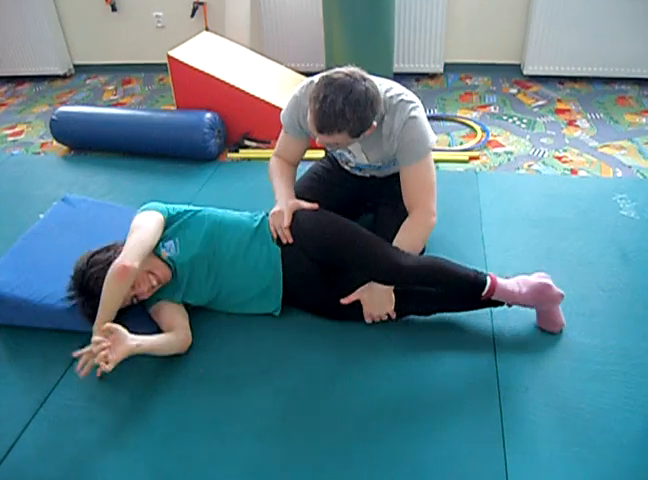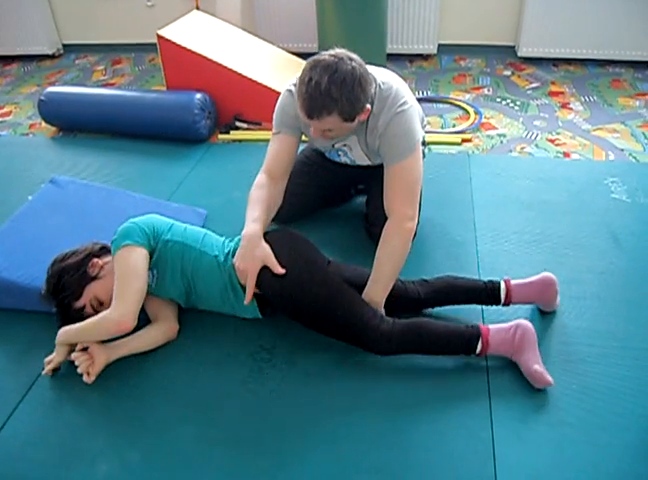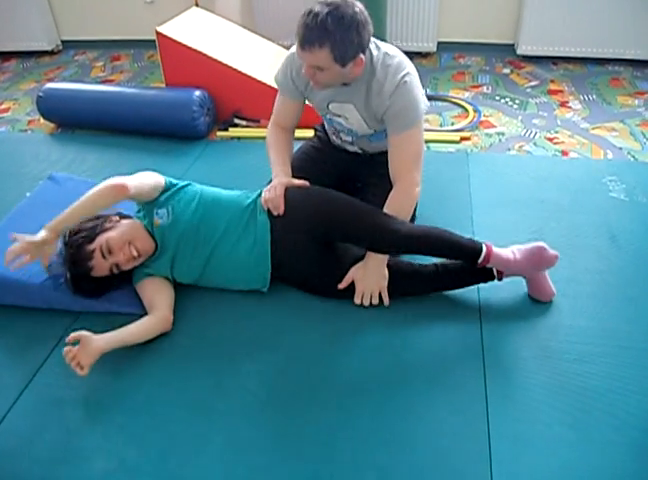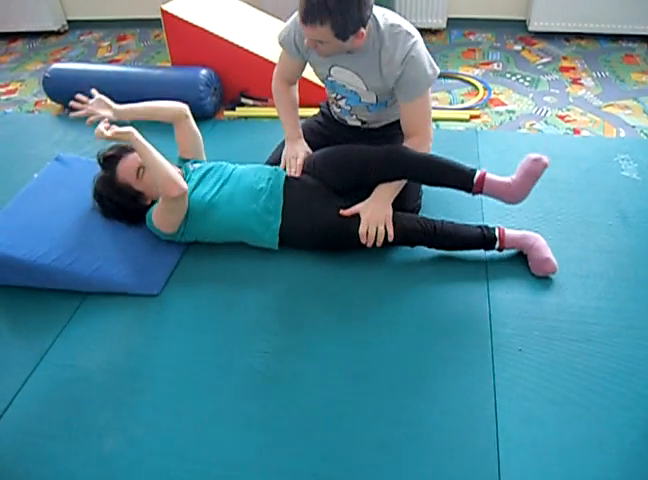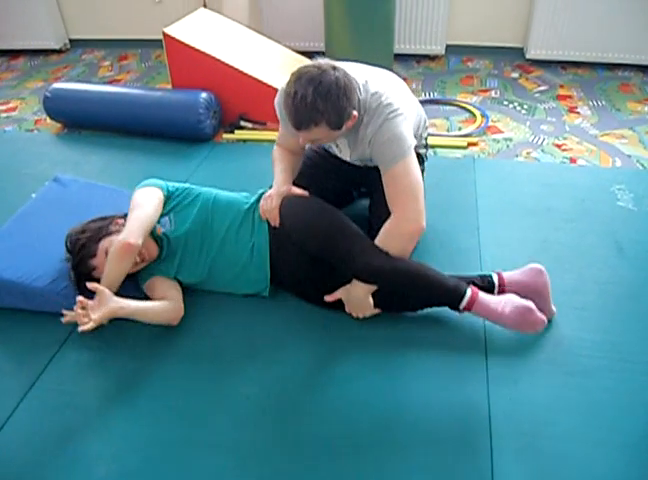
dt=1s
person 1, frame 1
left shoulder: (152, 217)
right shoulder: (162, 300)
left elbow: (125, 263)
right elbow: (181, 338)
left wrist: (99, 326)
right wrist: (129, 343)
left hip: (292, 240)
right hip: (294, 292)
left knee: (397, 269)
right knee: (407, 303)
left ankle: (508, 286)
right ankle: (513, 298)
person 1, frame 2
left shoulder: (130, 235)
right shoulder: (145, 281)
left elbow: (122, 319)
right elbow: (167, 326)
left wrist: (67, 335)
right wrist: (105, 352)
left hip: (272, 264)
right hip: (270, 286)
left knee: (380, 333)
right knee: (407, 297)
left ankle: (503, 338)
right ankle: (518, 289)
person 1, frame 3
left shoulder: (154, 196)
right shoulder: (147, 271)
left elbow: (116, 186)
right elbow: (162, 319)
left wrist: (48, 234)
right wrist: (98, 342)
left hip: (282, 216)
right hip: (281, 266)
left knee: (392, 234)
right knee: (391, 280)
left ankle: (501, 255)
right ankle: (501, 272)
person 1, frame 4
left shoulder: (189, 166)
right shoulder: (164, 219)
left elbow: (180, 111)
right elbow: (173, 190)
left wrist: (119, 112)
right wrist: (130, 133)
left hip: (298, 177)
right hip: (295, 225)
left knee: (392, 157)
right knee: (405, 230)
left ankle: (500, 184)
right ankle: (507, 238)
person 1, frame 5
left shoulder: (149, 193)
right shoulder: (155, 275)
left elbow: (131, 240)
right elbow: (171, 311)
left wrist: (103, 294)
right wrist: (111, 307)
left hip: (279, 219)
right hip: (280, 272)
left knee: (367, 264)
right knee: (386, 298)
left ankle: (496, 292)
right ankle: (502, 286)
person 2, frame 1
left shoulder: (406, 118)
right shoulder: (305, 98)
left elbow: (424, 213)
right elbow: (282, 158)
left wrist: (383, 284)
right wrist: (284, 199)
left hip: (396, 174)
right hip: (343, 168)
right knee: (284, 225)
left ankle: (375, 209)
right ankle: (361, 207)
person 2, frame 2
left shoulder: (396, 112)
right shoulder: (294, 99)
left elbow: (403, 219)
right elbow: (271, 176)
left wrist: (372, 300)
right wrist: (252, 233)
left hip: (391, 159)
right hip: (331, 155)
left knee: (385, 233)
right knee: (279, 209)
left ankle: (370, 191)
right ankle: (353, 187)
person 2, frame 3
left shoulder: (398, 82)
right shoulder: (299, 62)
left elbow: (407, 184)
right elbow: (279, 126)
left wrist: (376, 262)
right wrist: (281, 176)
left hip: (385, 152)
right hip: (333, 144)
right knee: (277, 204)
left ankle: (364, 188)
right ankle: (351, 185)
person 2, frame 4
left shoulder: (404, 48)
right shoulder: (304, 26)
left elbow: (419, 139)
right elbow: (283, 81)
left wrist: (381, 198)
right wrist: (294, 139)
left hip: (390, 128)
right hip: (336, 121)
left knee: (398, 212)
person 2, frame 5
left shoulder: (386, 119)
right shoulder: (293, 95)
left elbow: (412, 223)
right elbow: (286, 148)
right wrist: (280, 186)
left hip: (394, 149)
right hip: (336, 155)
right knee: (280, 211)
right ankle: (356, 190)
